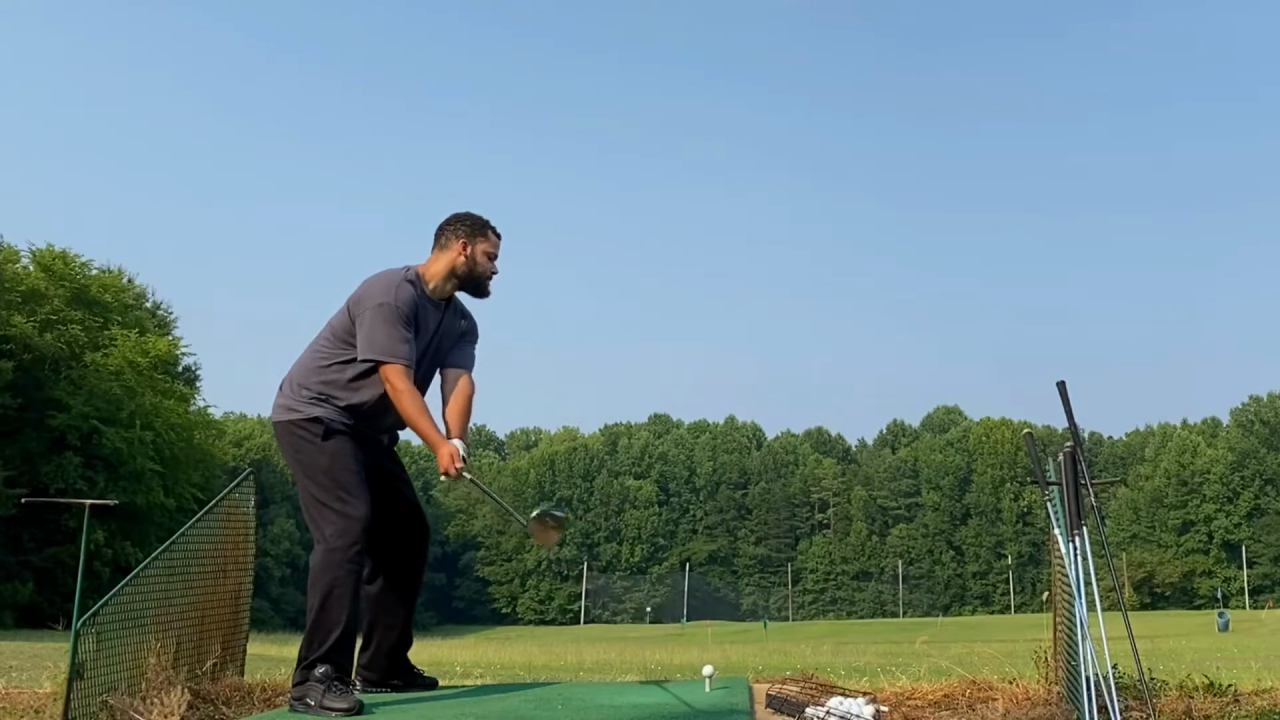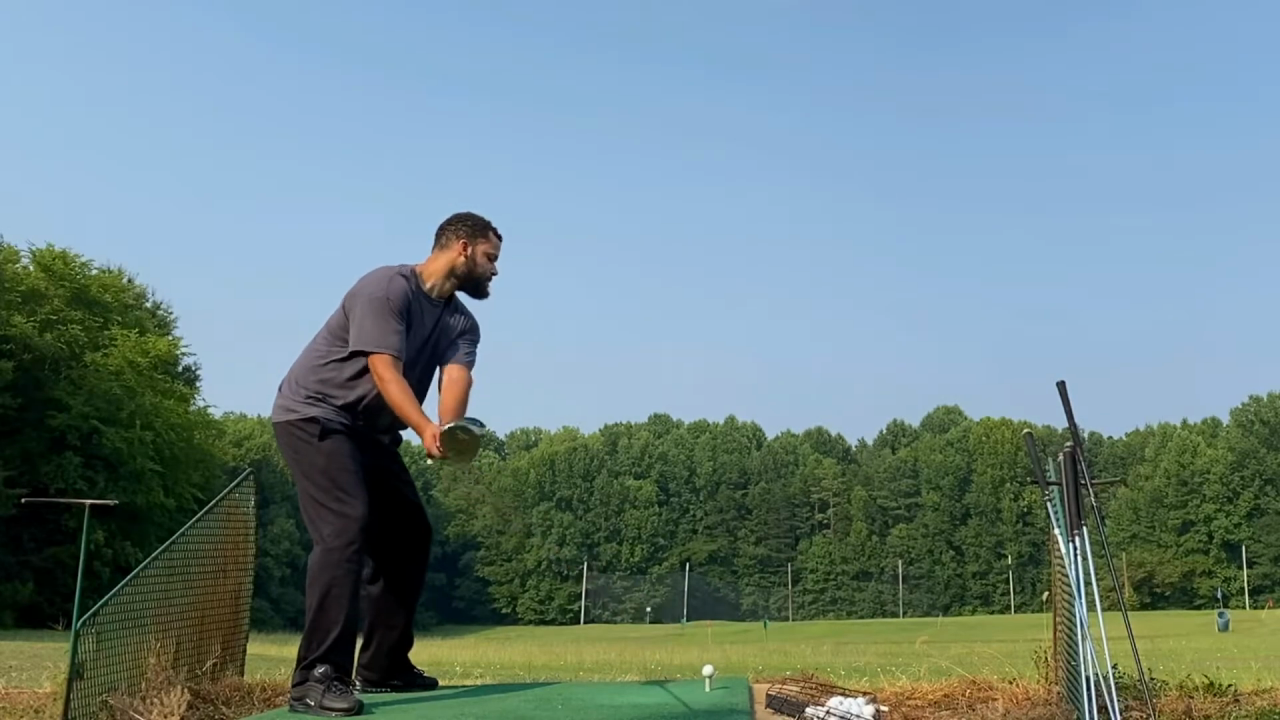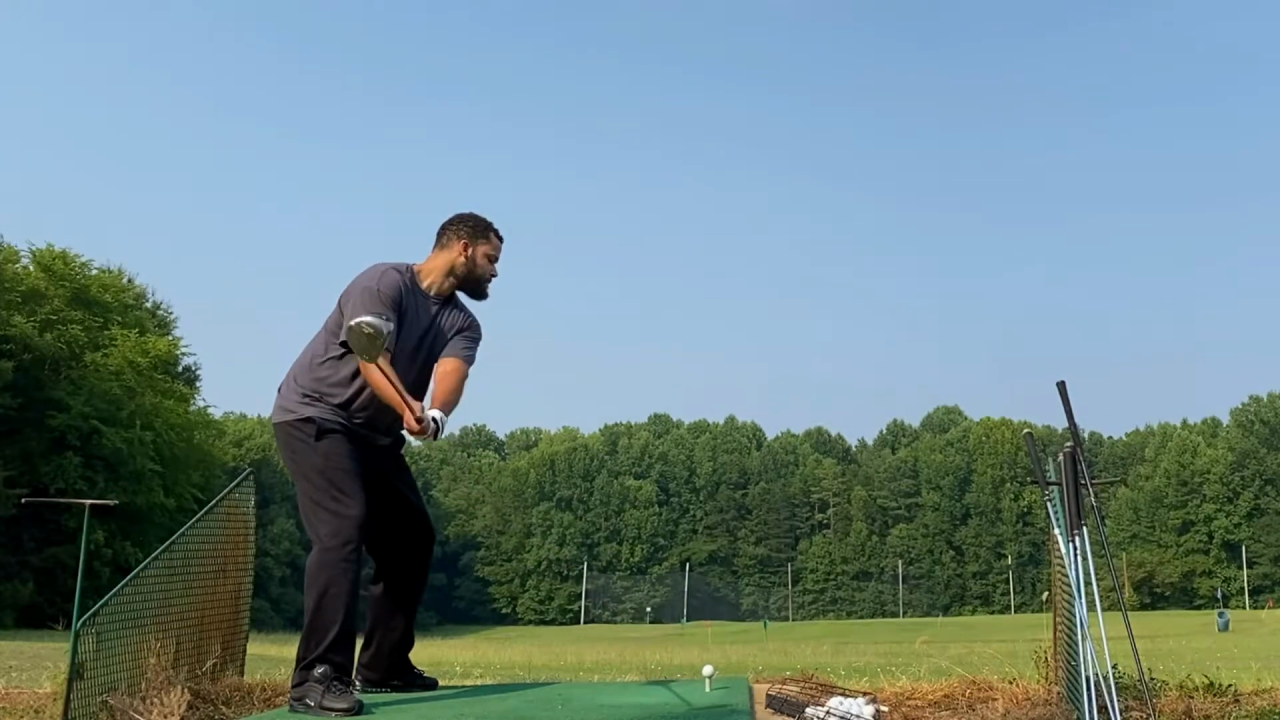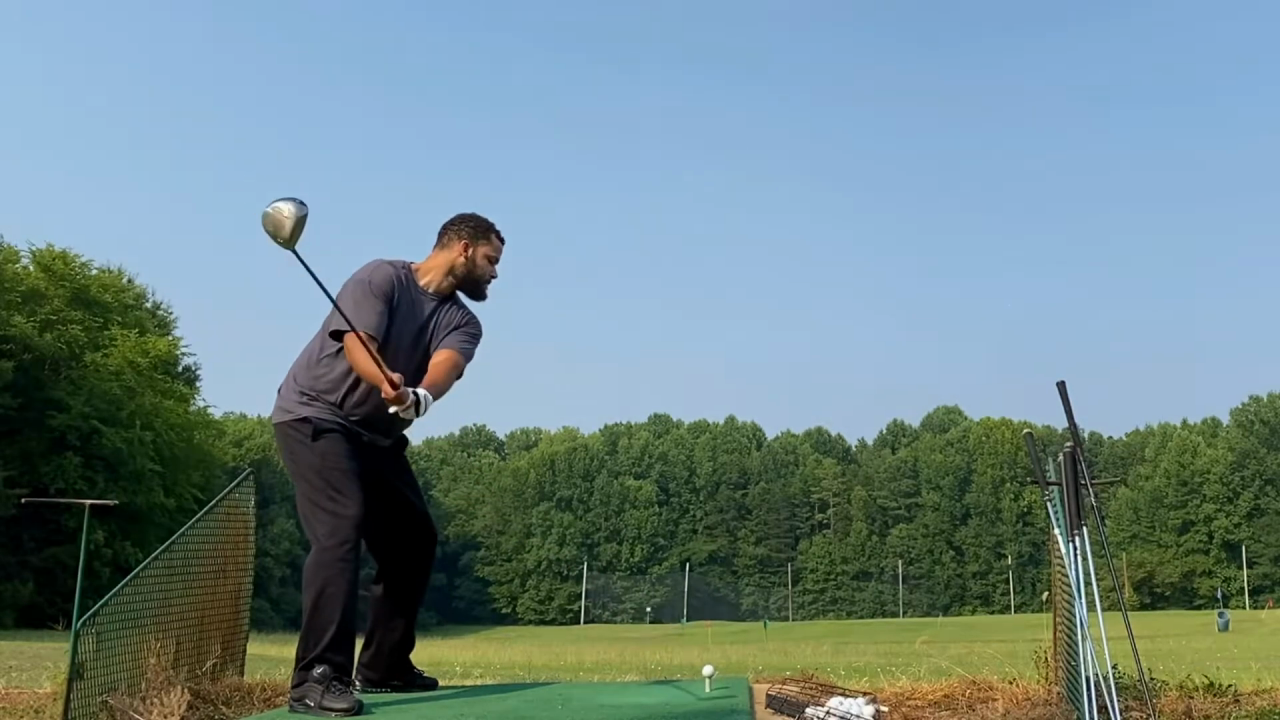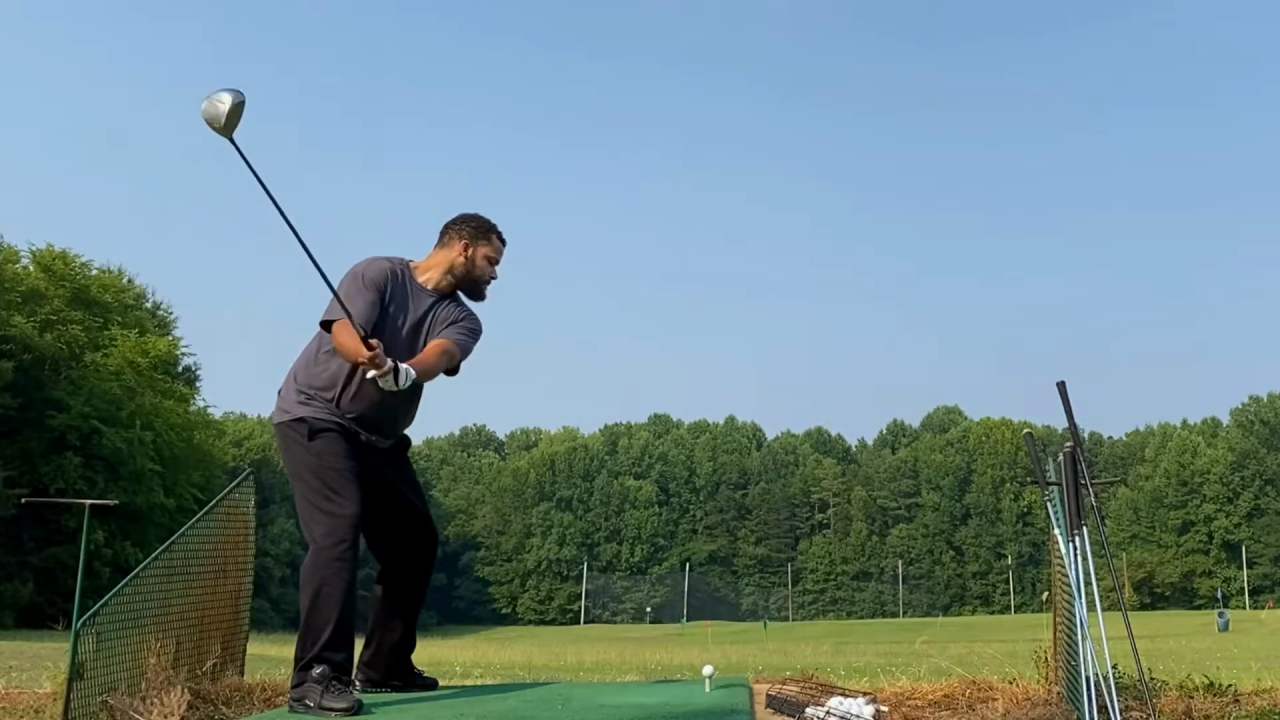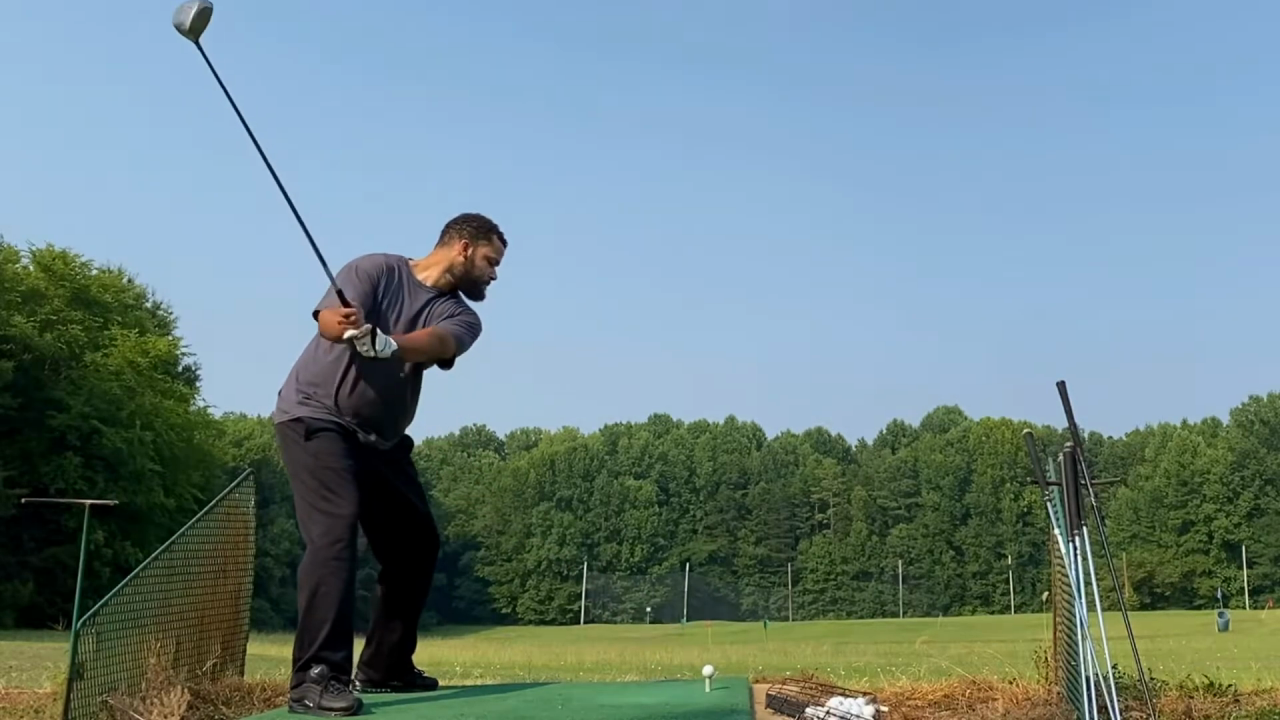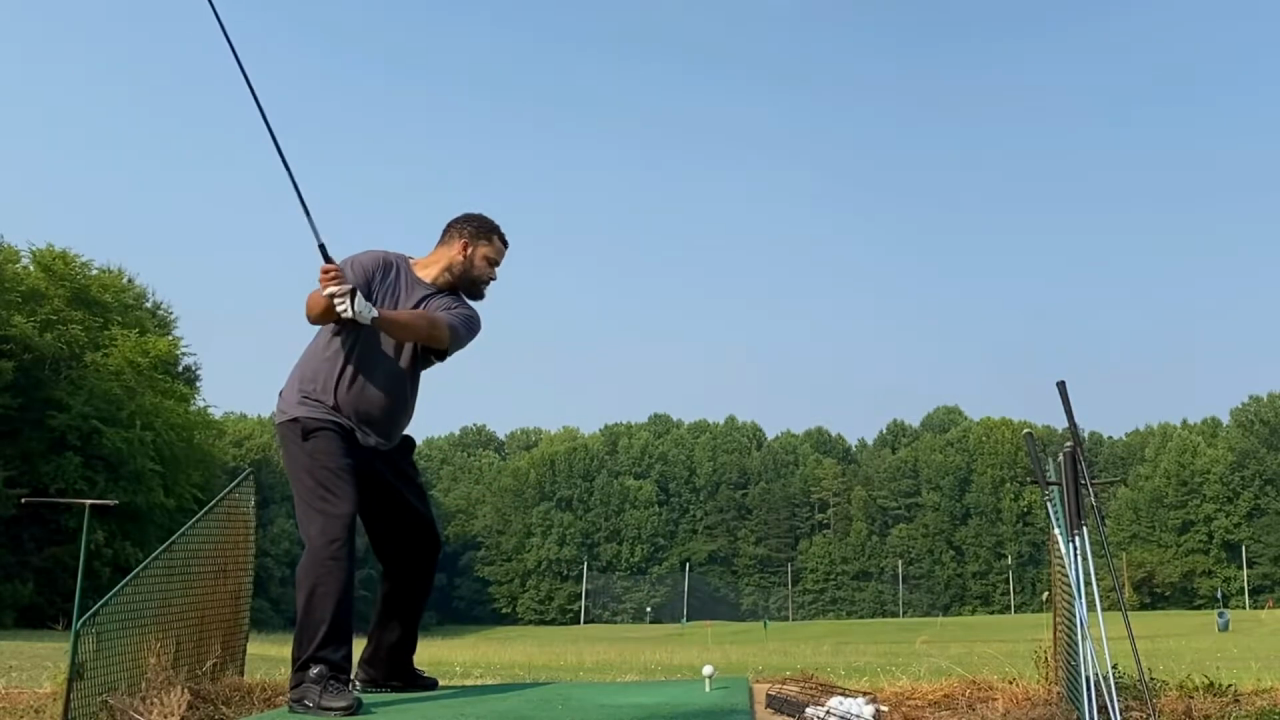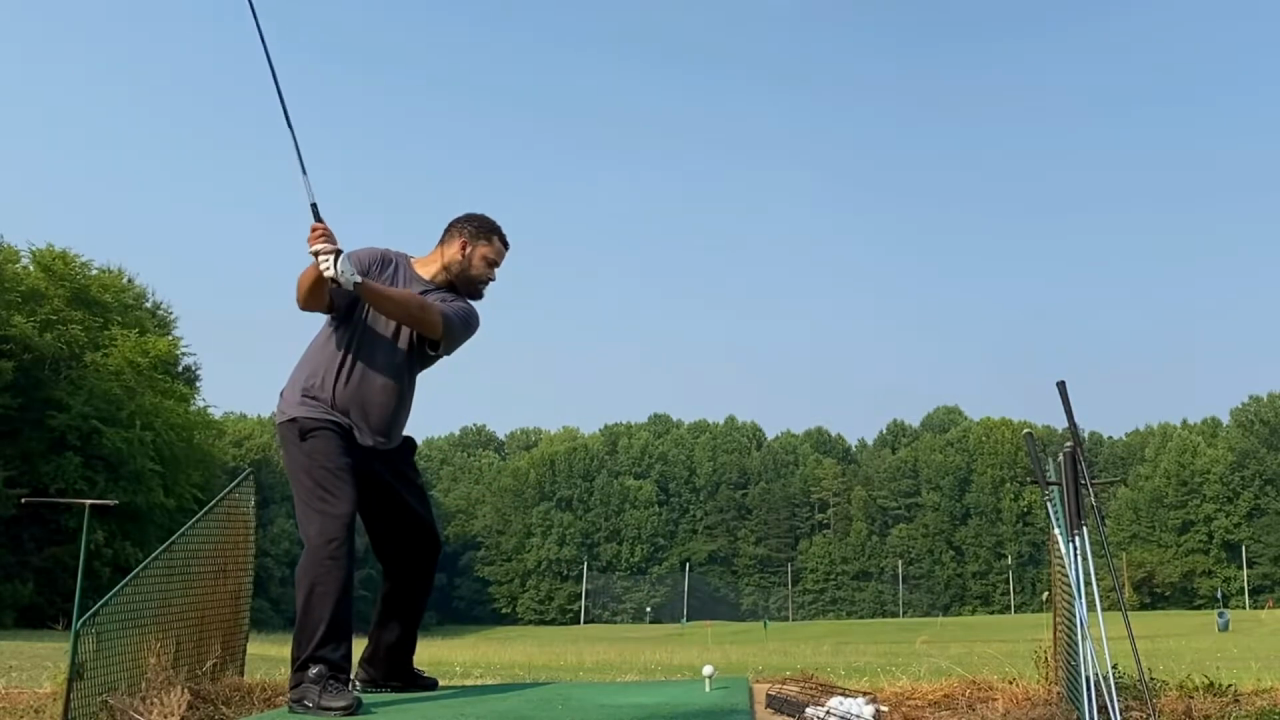
dt=0.2s
person 1, frame 1
left shoulder: (461, 322)
right shoulder: (392, 291)
left elbow: (459, 382)
right elbow: (397, 380)
left wrist: (456, 442)
right wrist: (438, 444)
left hip: (367, 430)
right hip: (314, 417)
left knee: (406, 535)
right knee: (347, 529)
left ankle: (382, 665)
right ankle: (317, 676)
person 1, frame 2
left shoulder: (463, 323)
right shoulder: (387, 286)
left elbow: (457, 378)
right elbow: (384, 369)
left wrist: (448, 430)
right wrist: (424, 427)
left hip: (370, 432)
right hip: (314, 417)
left knee: (409, 537)
right knee: (346, 528)
left ankle: (382, 665)
right ankle: (317, 677)
person 1, frame 3
left shoulder: (463, 323)
right shoulder: (384, 282)
left elbow: (452, 372)
right elbow: (370, 359)
left wrist: (435, 416)
right wrist: (406, 407)
left hip: (373, 434)
right hip: (314, 418)
left knee: (411, 538)
right knee: (343, 529)
left ankle: (383, 665)
right ankle: (317, 676)
person 1, frame 4
left shoulder: (463, 323)
right shoulder: (381, 278)
left elbow: (445, 366)
right elbow: (357, 346)
left wrist: (421, 395)
right wrist: (387, 384)
left hip: (377, 434)
right hip: (314, 417)
left knee: (414, 541)
right knee: (341, 529)
left ankle: (383, 665)
right ankle: (317, 677)
person 1, frame 5
left shoulder: (462, 320)
right shoulder: (378, 273)
left elbow: (440, 356)
right elbow: (343, 332)
left wrist: (405, 372)
right wrist: (367, 357)
left hip: (379, 436)
right hip: (315, 417)
left knee: (416, 542)
right knee: (338, 529)
left ankle: (383, 665)
right ankle: (316, 677)
person 1, frame 6
left shoulder: (462, 317)
right shoulder: (376, 270)
left elbow: (432, 344)
right elbow: (329, 320)
left wrist: (387, 344)
right wrist: (344, 325)
left hip: (380, 437)
right hip: (315, 418)
left knee: (417, 543)
right knee: (335, 529)
left ankle: (383, 665)
right ankle: (315, 677)
person 1, frame 7
left shoulder: (461, 316)
right shoulder: (375, 266)
left elbow: (426, 330)
right elbow: (316, 311)
left wrist: (370, 313)
right wrist: (329, 297)
left hip: (381, 438)
right hip: (315, 419)
left knee: (418, 545)
right knee: (333, 530)
left ankle: (384, 665)
right ankle: (315, 677)
person 1, frame 8
left shoulder: (461, 314)
right shoulder: (375, 262)
left elbow: (417, 314)
right elbow: (309, 299)
left wrist: (354, 283)
right wrist: (321, 269)
left hip: (381, 438)
right hip: (316, 419)
left knee: (418, 546)
right knee: (333, 529)
left ankle: (384, 665)
right ankle: (314, 676)
